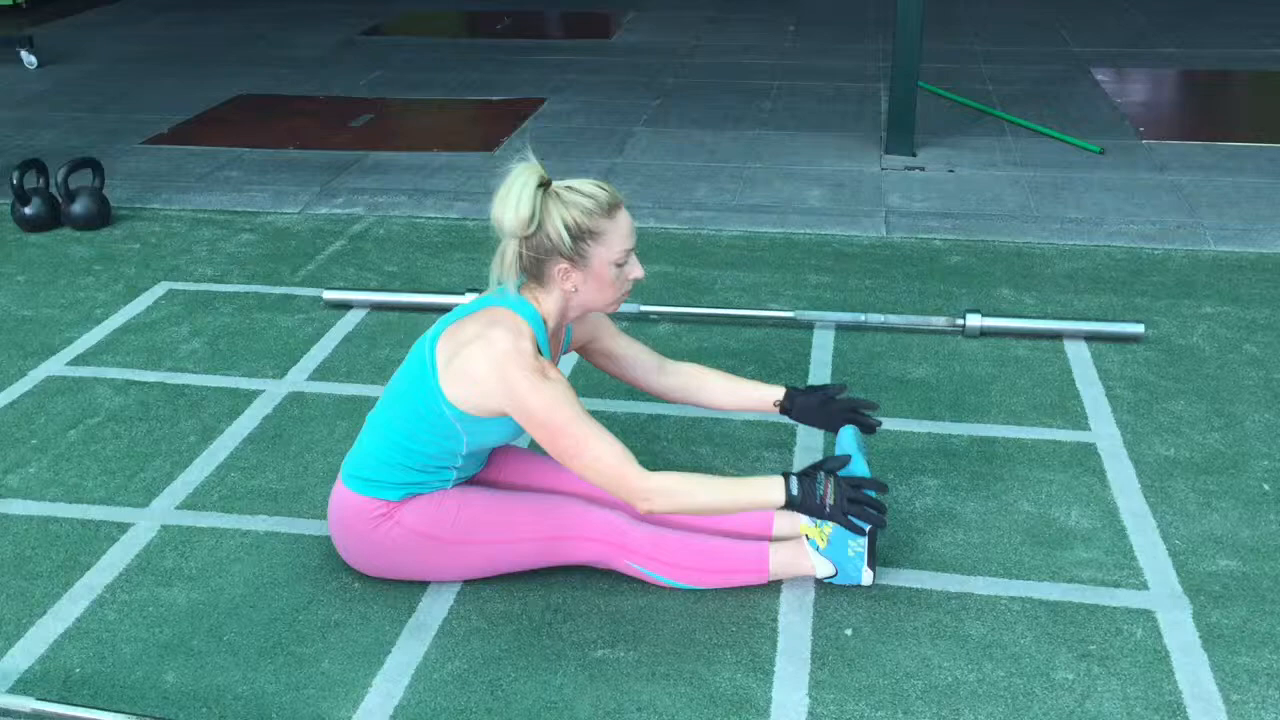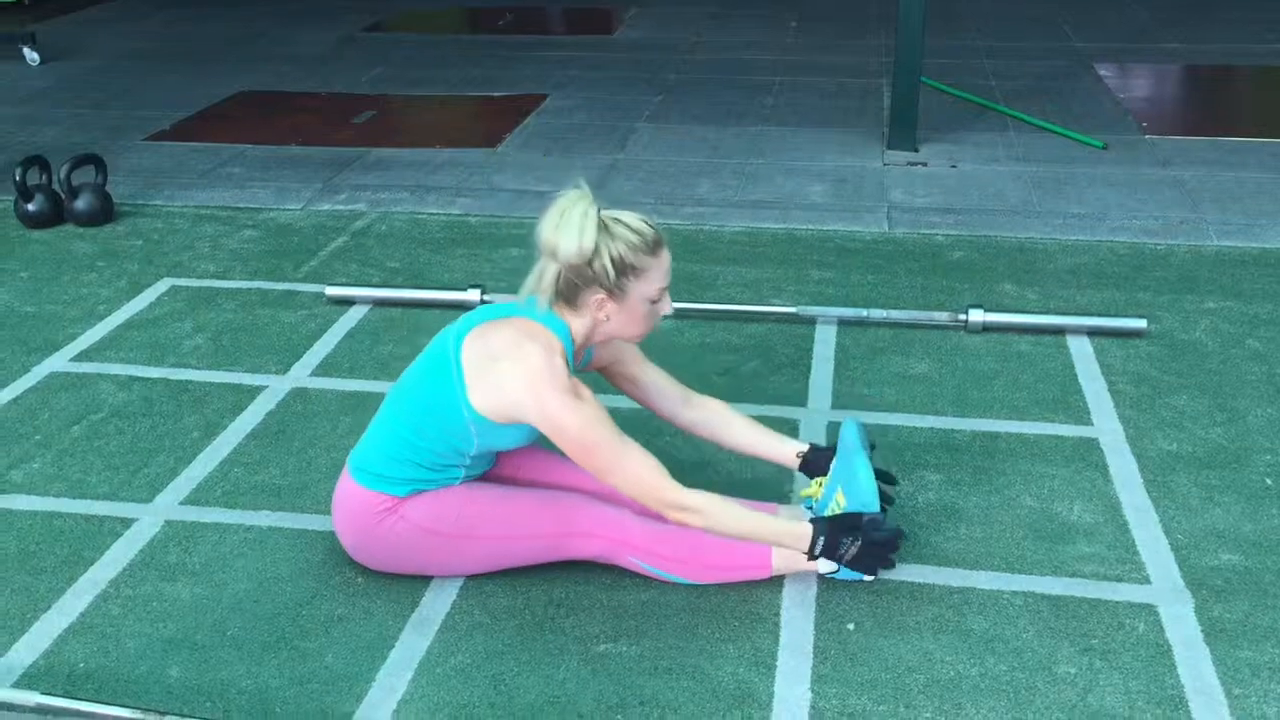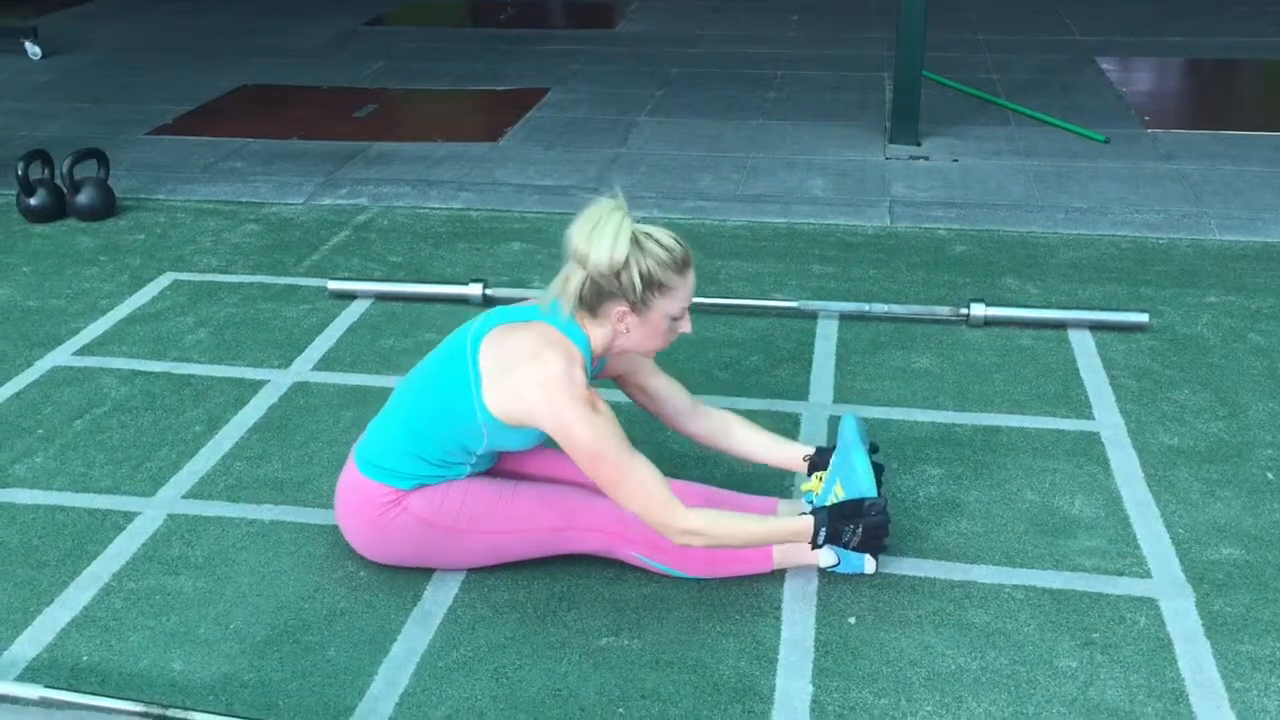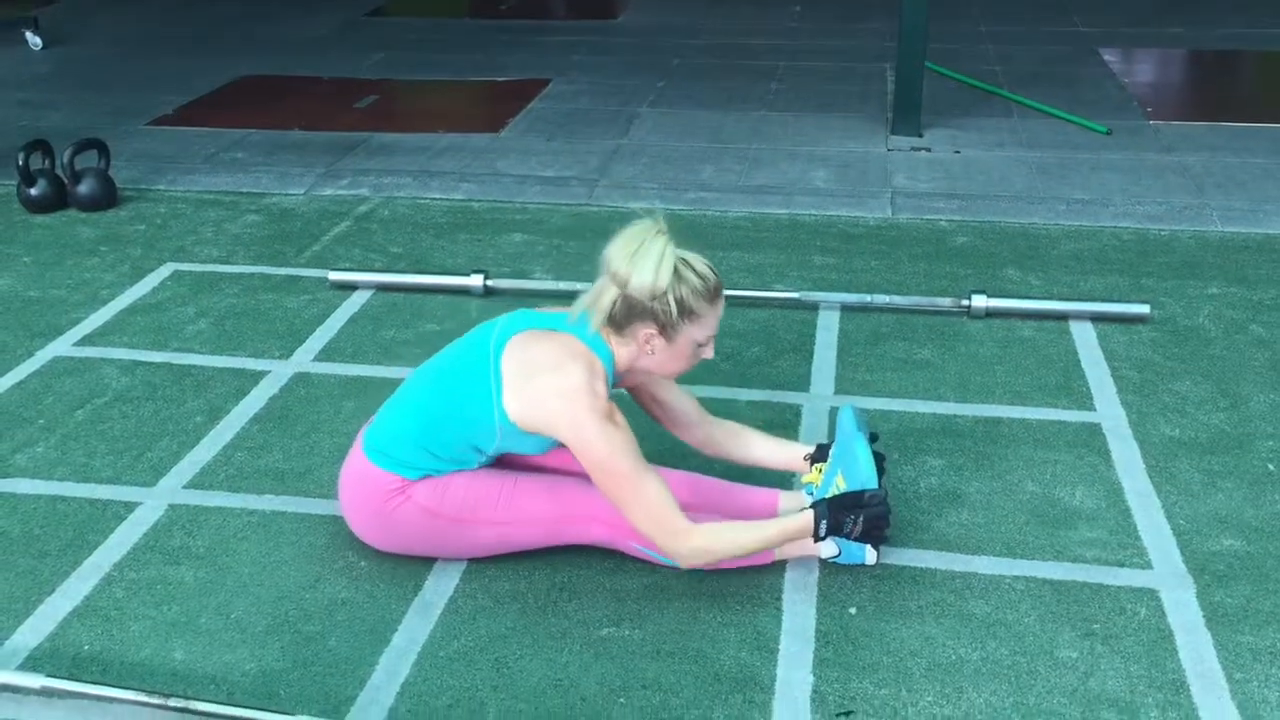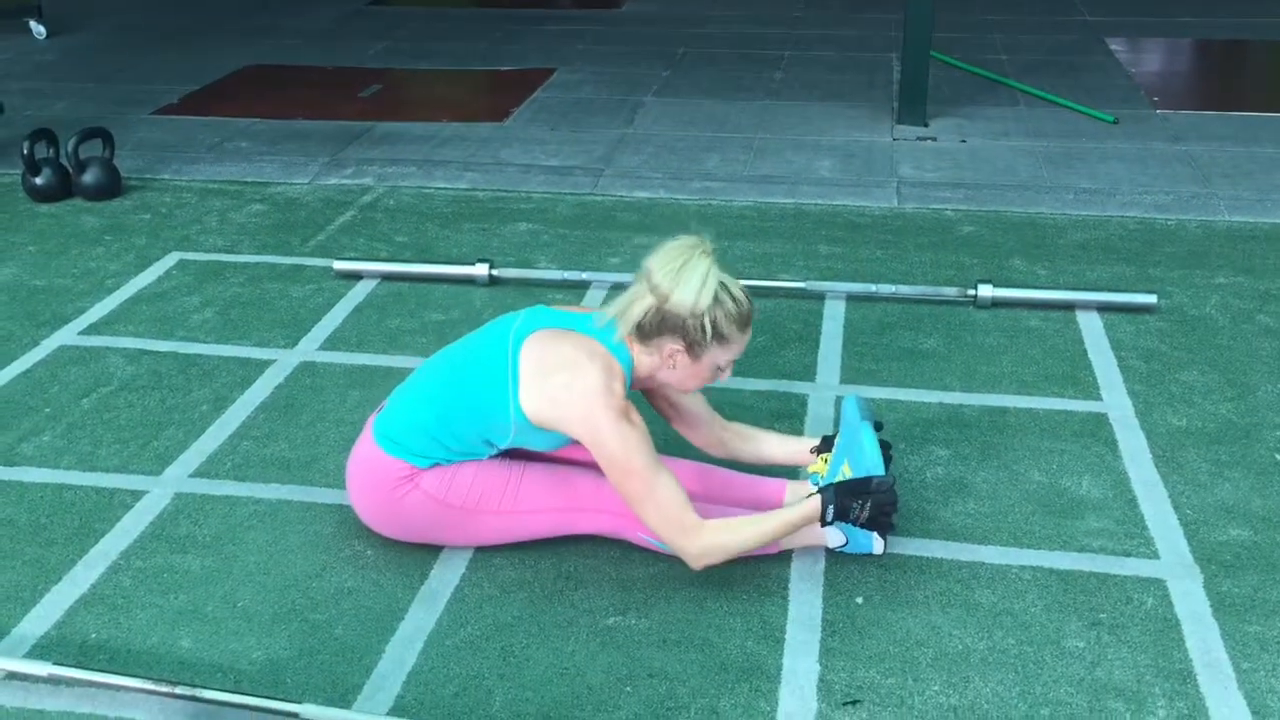
dt=0.3s
person 1, frame 1
left shoulder: (558, 313)
right shoulder: (510, 359)
left elbow: (668, 375)
right elbow: (643, 492)
left wrist: (787, 399)
right wrist: (791, 493)
right hip: (382, 518)
left knee: (603, 494)
right knee: (596, 532)
left ankle: (796, 531)
right ankle: (815, 557)
person 1, frame 2
left shoulder: (579, 327)
right shoulder: (540, 375)
left elbow: (690, 407)
right elbow: (675, 504)
left wrist: (805, 457)
right wrist: (813, 539)
right hip: (386, 514)
left knee: (617, 492)
right knee: (599, 527)
left ankle: (804, 515)
right ankle: (816, 559)
person 1, frame 3
left shoulder: (585, 332)
right shoulder: (555, 380)
left elbow: (699, 418)
right elbow: (678, 525)
left wrist: (811, 459)
right wrist: (815, 530)
left hip: (451, 461)
right hip: (389, 506)
left knee: (620, 487)
right knee: (602, 523)
left ankle: (805, 503)
right ankle: (818, 551)
person 1, frame 4
left shoulder: (606, 339)
right shoulder: (579, 395)
left elbow: (708, 432)
right elbow: (683, 545)
left wrist: (814, 456)
right wrist: (817, 523)
left hip: (424, 451)
right hip: (391, 495)
left knee: (631, 484)
right knee: (603, 514)
left ankle: (803, 499)
person 1, frame 5
left shoulder: (625, 337)
right shoulder: (599, 395)
left elbow: (718, 436)
right elbow: (696, 545)
left wrist: (820, 449)
right wrist: (822, 507)
left hip: (426, 433)
right hip: (398, 482)
left knee: (639, 474)
right knee: (610, 504)
left ankle: (809, 488)
